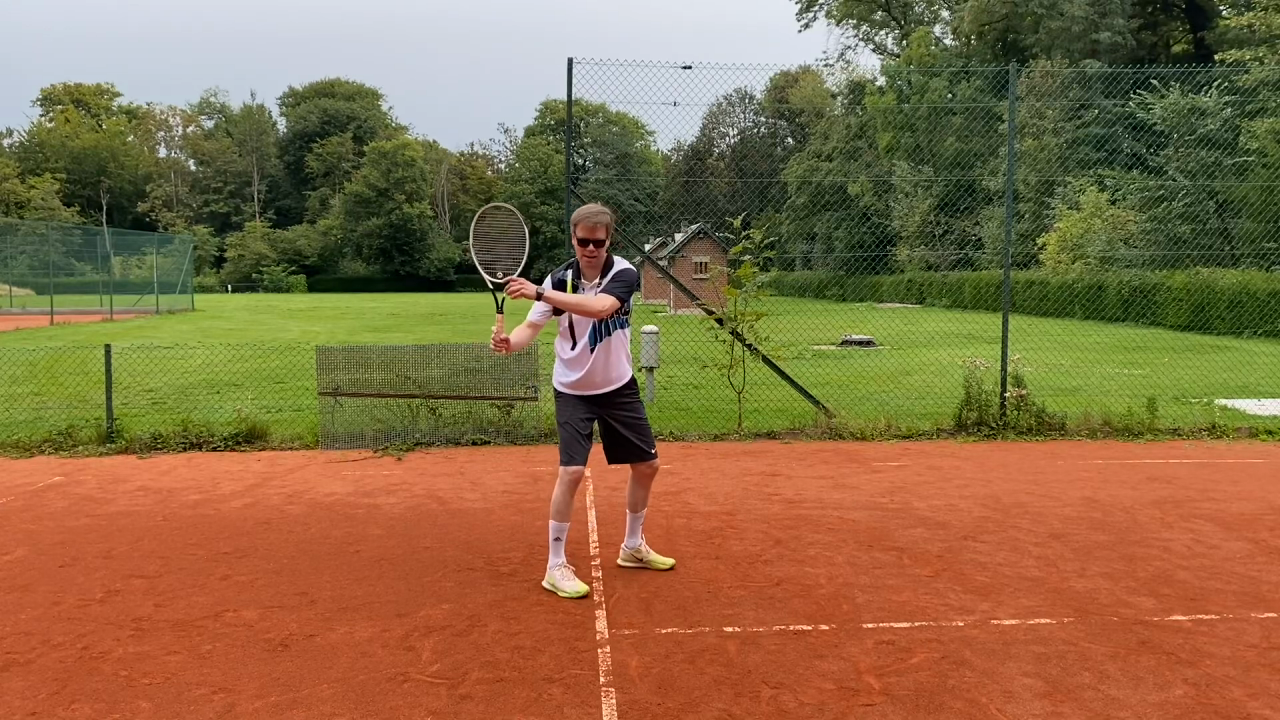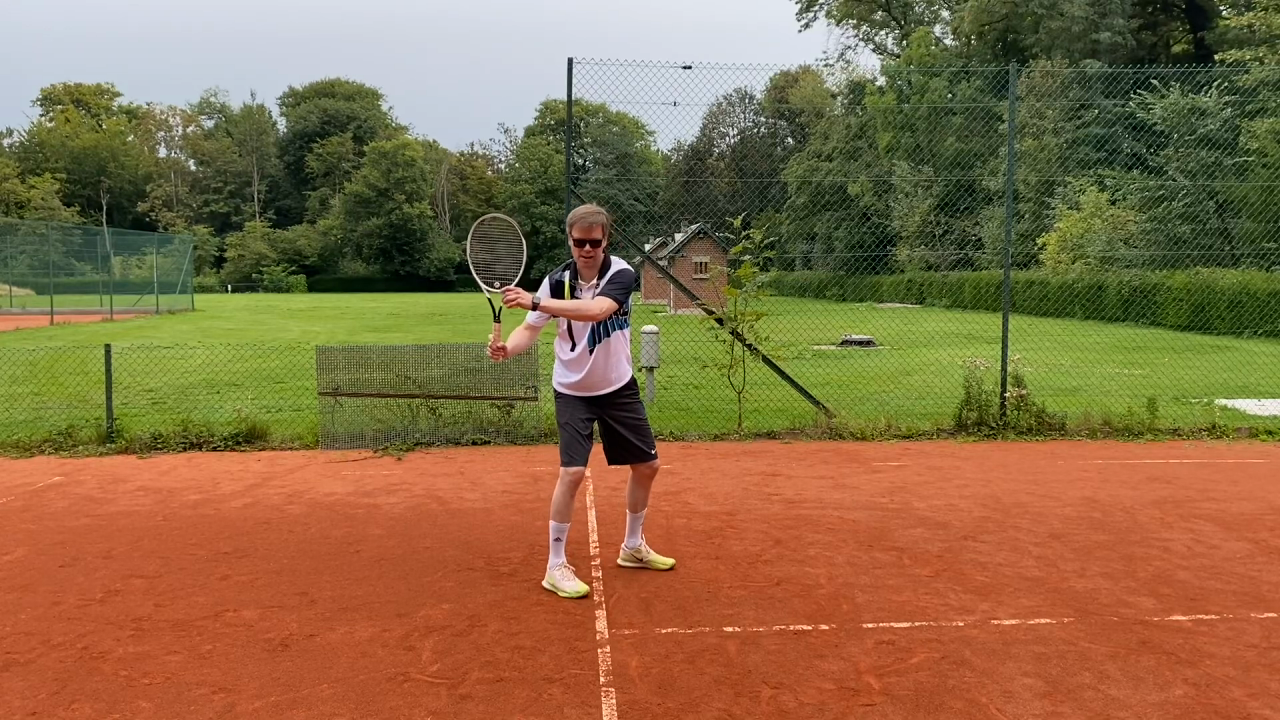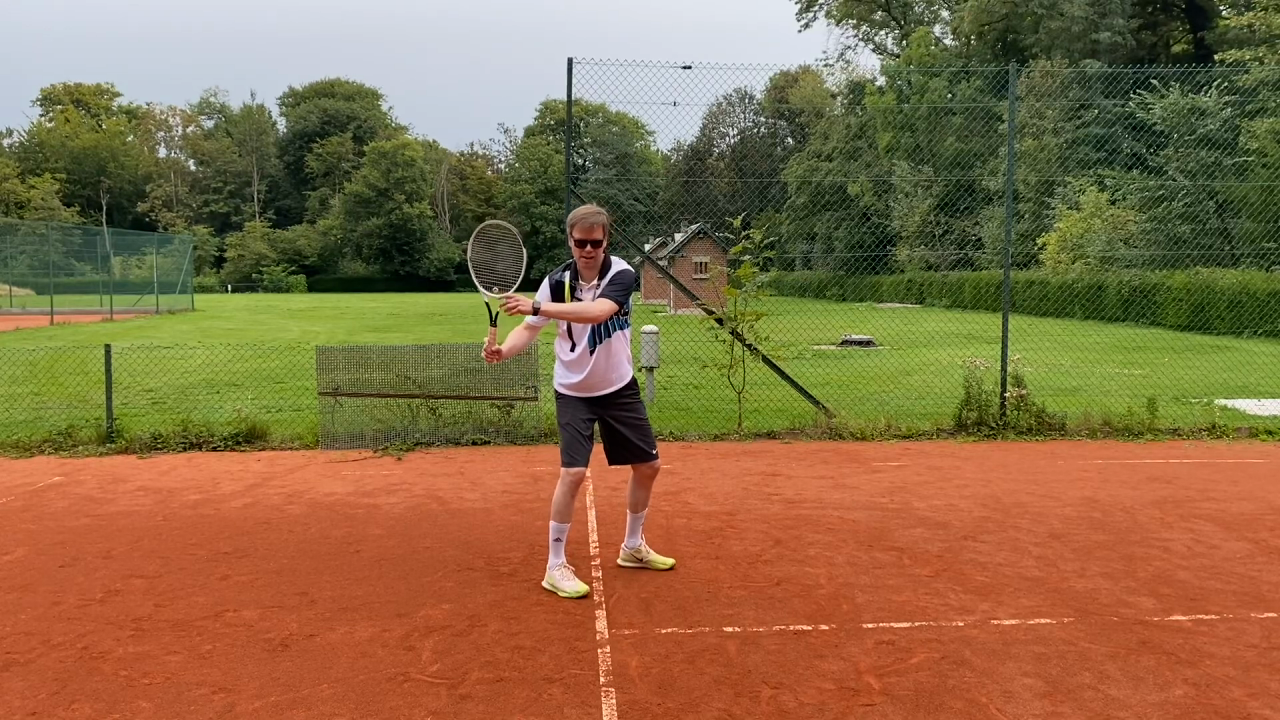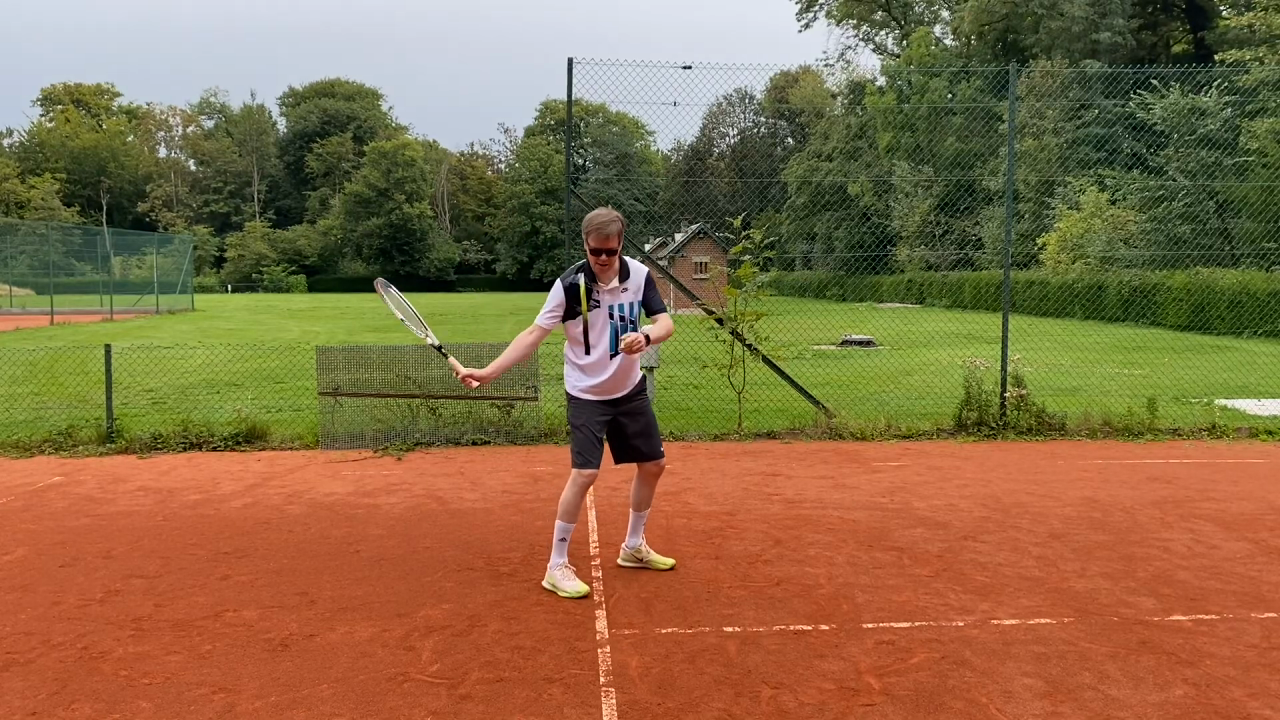
dt=0.4s
person 1, frame 1
left shoulder: (625, 273)
right shoulder: (558, 279)
left elbow: (599, 307)
right elbow: (532, 325)
left wrist: (538, 293)
right wrist: (509, 342)
left hip: (619, 388)
right hip: (573, 391)
left knee: (647, 465)
right knee: (572, 472)
left ankle: (633, 546)
right ankle: (556, 567)
person 1, frame 2
left shoulder: (622, 274)
right shoulder: (557, 280)
left elbow: (597, 310)
right elbow: (530, 328)
left wrist: (535, 301)
right wrist: (506, 347)
left hip: (619, 388)
right hip: (573, 392)
left knee: (647, 466)
right knee: (572, 473)
left ankle: (633, 546)
right ankle: (556, 566)
person 1, frame 3
left shoulder: (622, 274)
right shoulder: (557, 281)
left elbow: (599, 312)
right elbow: (528, 329)
left wrist: (537, 307)
right wrist: (503, 350)
left hip: (620, 389)
right hip: (574, 393)
left knee: (648, 466)
right knee: (573, 473)
left ankle: (633, 546)
right ankle: (556, 567)
person 1, frame 4
left shoulder: (640, 275)
right shoulder: (569, 283)
left elbow: (664, 320)
right elbow: (534, 334)
left wrist: (646, 337)
right wrist: (488, 371)
left hip: (630, 390)
right hip: (586, 394)
left knee: (653, 465)
right knee: (584, 475)
left ankle: (634, 546)
right ankle: (557, 566)
